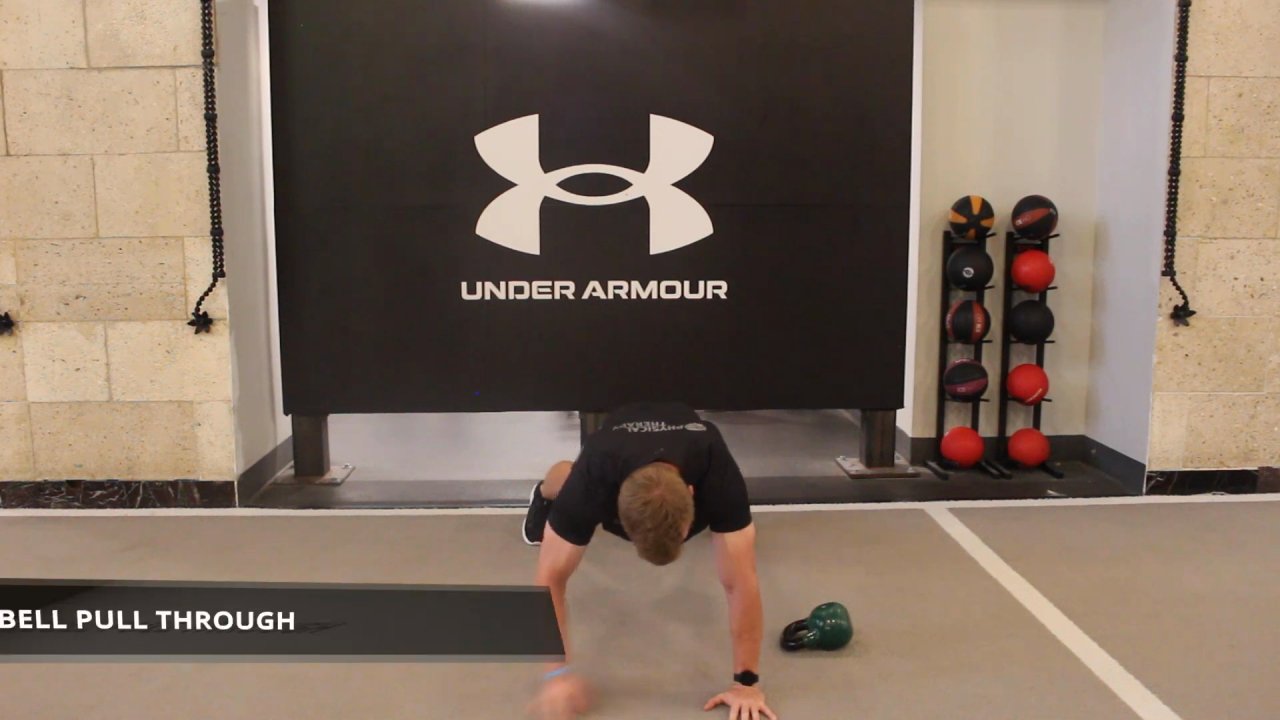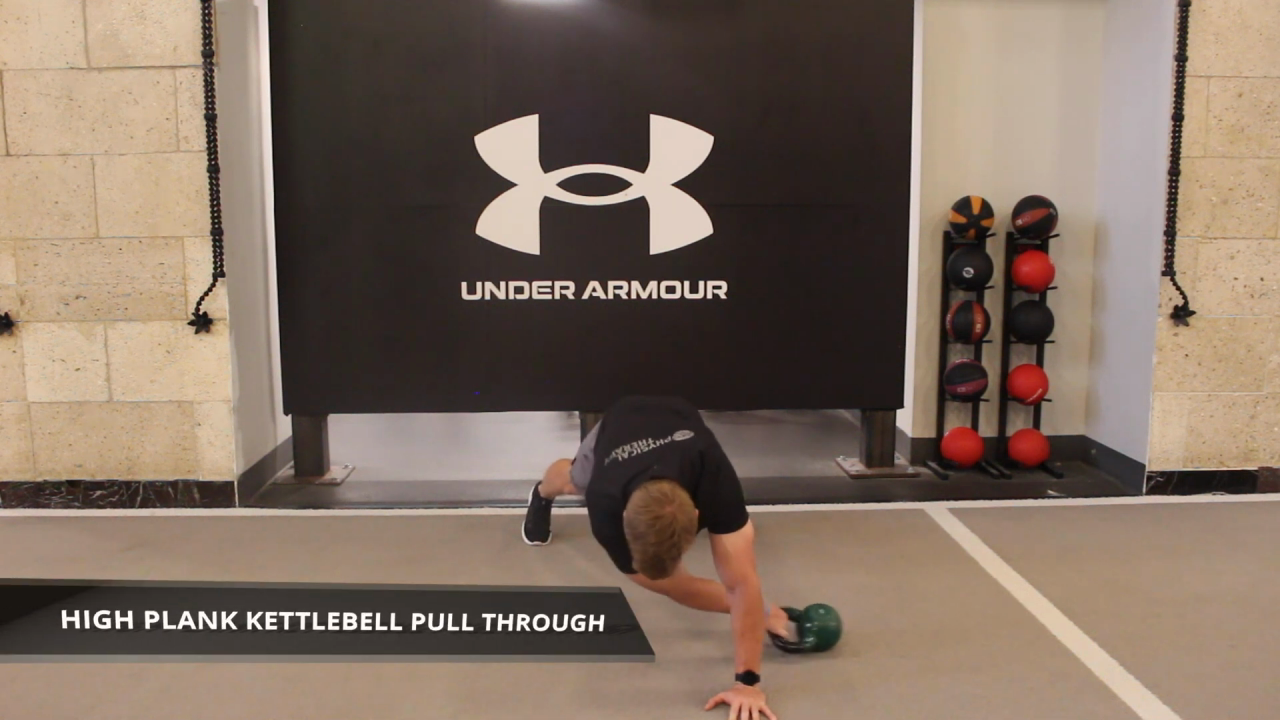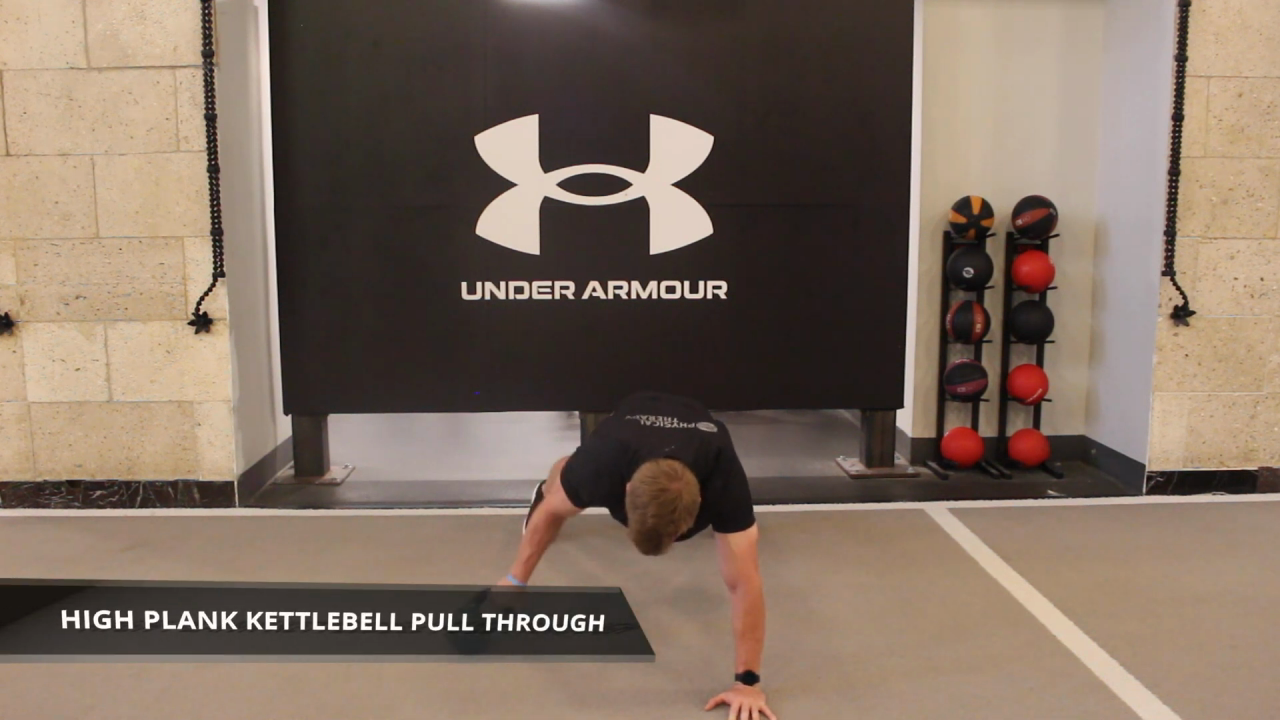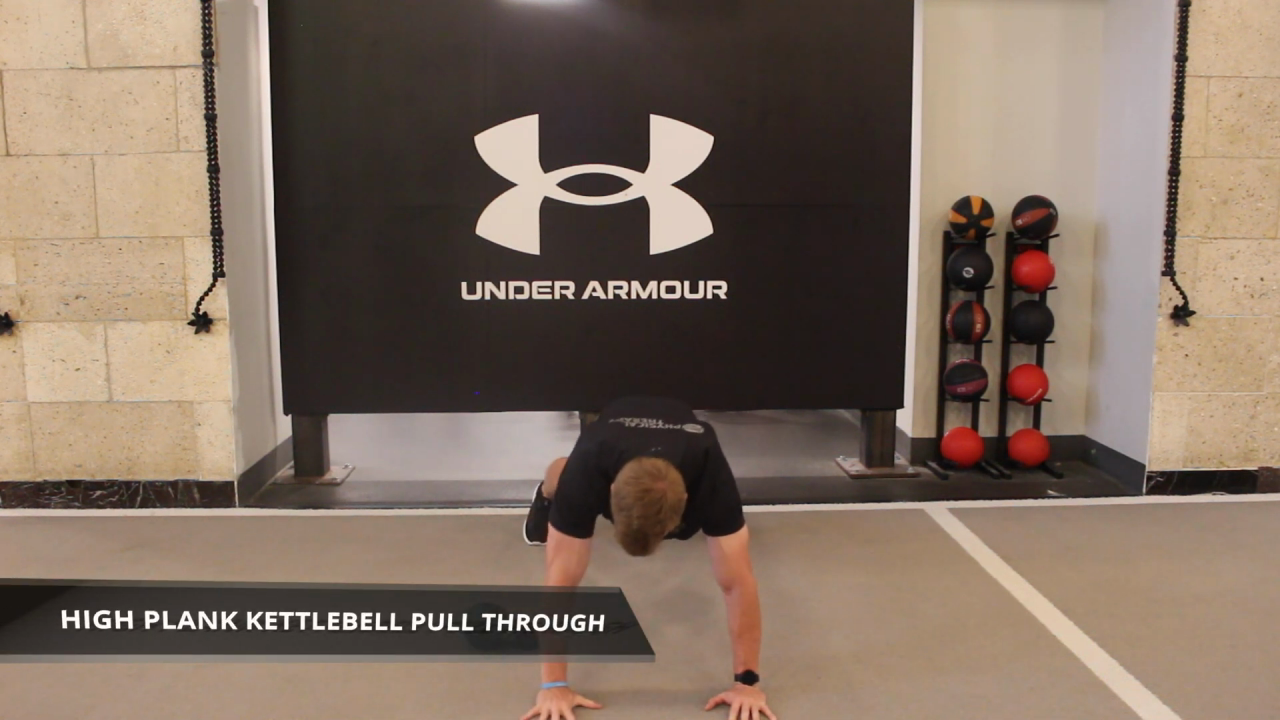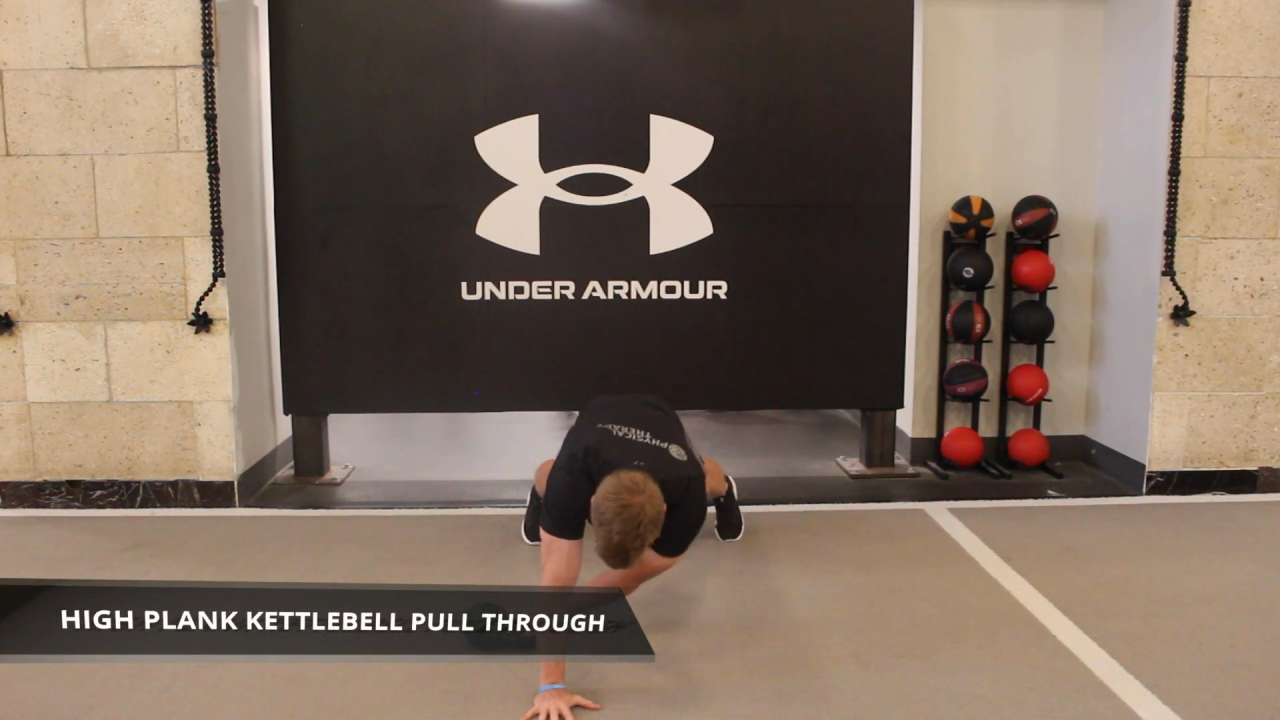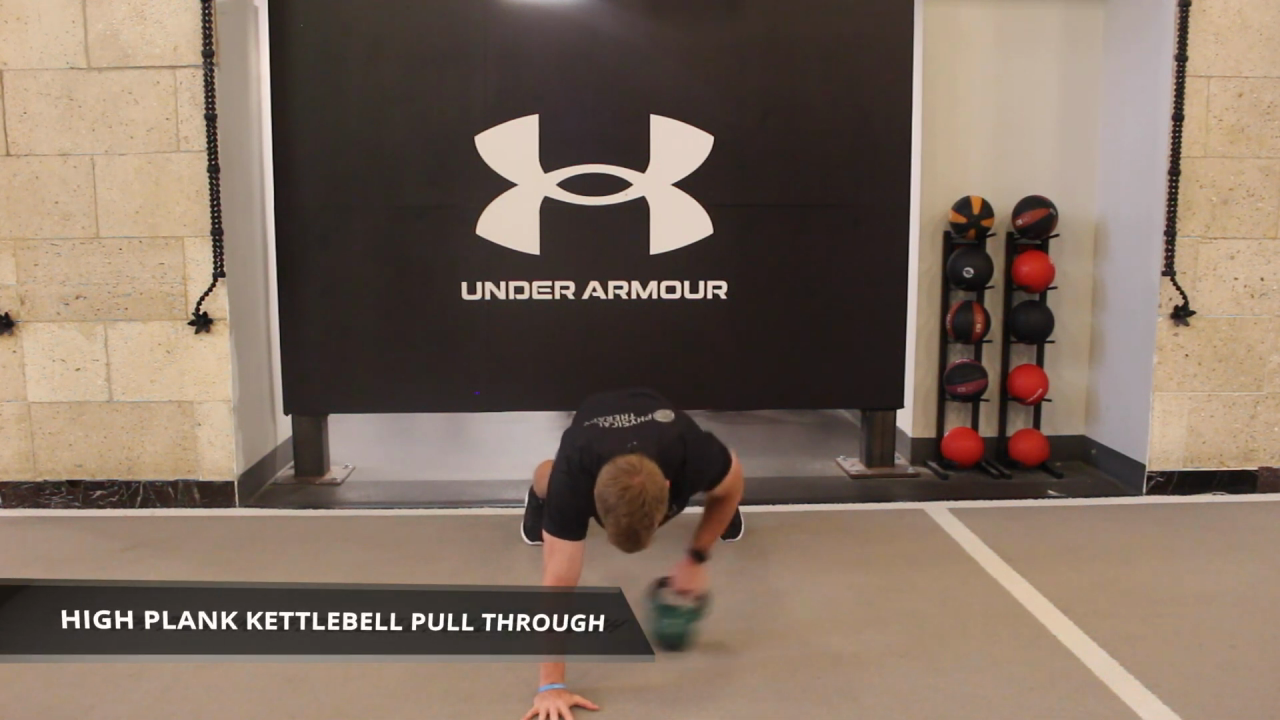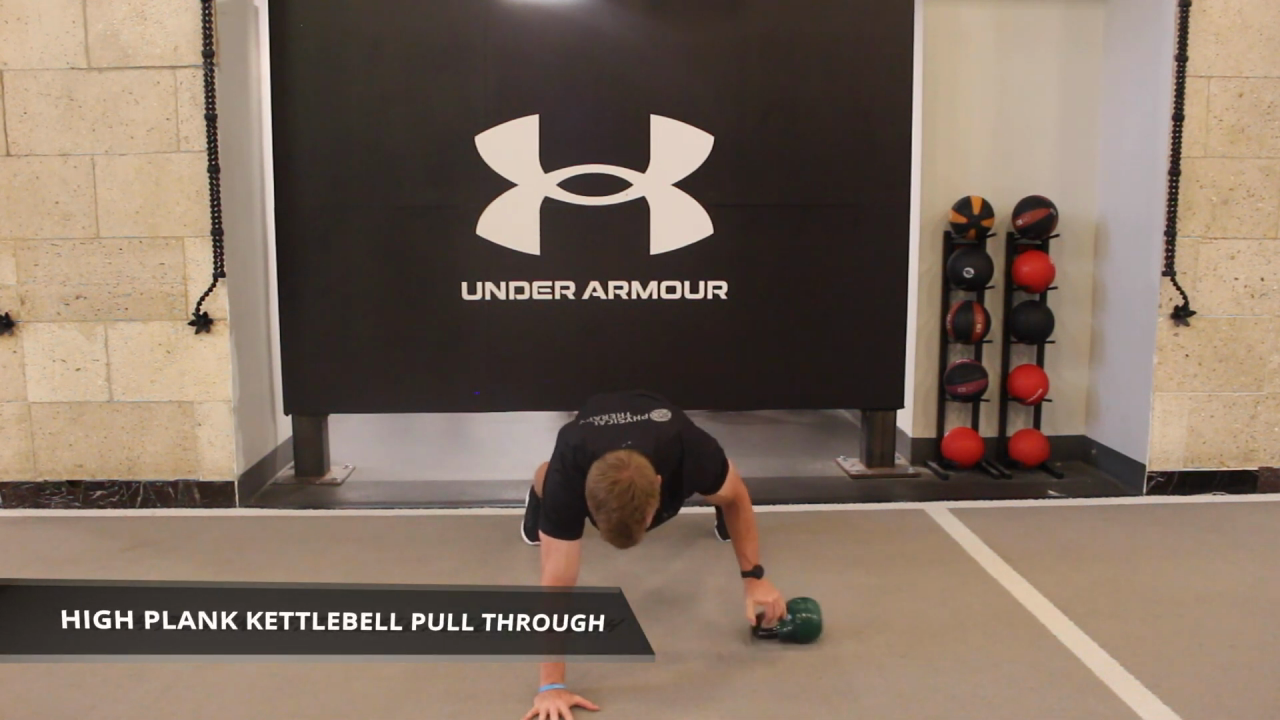
dt=0.7s
person 1, frame 1
left shoulder: (717, 474)
right shoulder: (595, 478)
left elbow: (739, 582)
right elbow: (551, 575)
left wrist: (746, 681)
right wrist: (557, 671)
left hip: (689, 449)
right hip: (617, 449)
right ankle: (545, 492)
person 1, frame 2
left shoulder: (714, 479)
right shoulder: (608, 506)
left elbow: (741, 582)
right elbow: (675, 586)
left wrist: (747, 680)
right wrist: (760, 614)
left hip: (681, 426)
right hip: (617, 424)
right knee: (573, 481)
right ankle: (543, 493)
person 1, frame 3
left shoulder: (723, 479)
right shoulder: (604, 462)
left elbow: (743, 582)
right elbow: (552, 510)
left wrist: (747, 680)
right wrist: (516, 579)
left hip: (696, 441)
right hip: (631, 428)
right knee: (561, 488)
right ankle: (545, 491)
person 1, frame 4
left shoulder: (708, 475)
right shoulder: (587, 472)
left elbow: (737, 582)
right elbow: (562, 579)
left wrist: (747, 680)
right wrist: (554, 684)
left hip: (685, 451)
right hip: (611, 441)
right ankle: (547, 493)
person 1, frame 5
left shoulder: (687, 494)
right shoulder: (571, 478)
left elbow: (631, 576)
right elbow: (557, 579)
right wrist: (551, 686)
left ankle: (724, 489)
person 1, frame 6
left shoulder: (690, 450)
right shoulder: (572, 476)
left elbow: (728, 490)
right elbow: (559, 580)
left wrist: (695, 558)
right wrist: (551, 686)
left hip: (659, 434)
right hip: (592, 429)
right ankle: (539, 492)
person 1, frame 7
left shoulder: (688, 449)
right shoulder: (568, 474)
left elbow: (735, 499)
right elbow: (557, 580)
left wrist: (753, 577)
right wrist: (551, 685)
left hip: (658, 436)
right hip: (589, 442)
right ankle: (540, 493)
